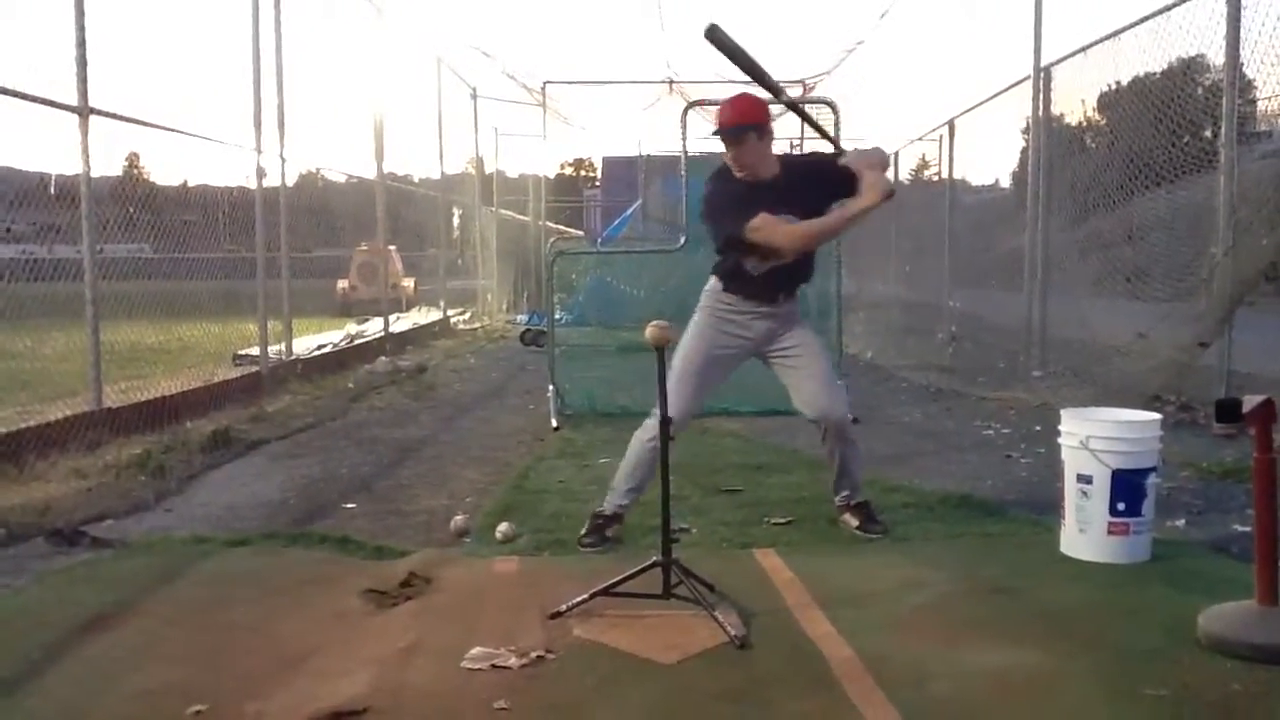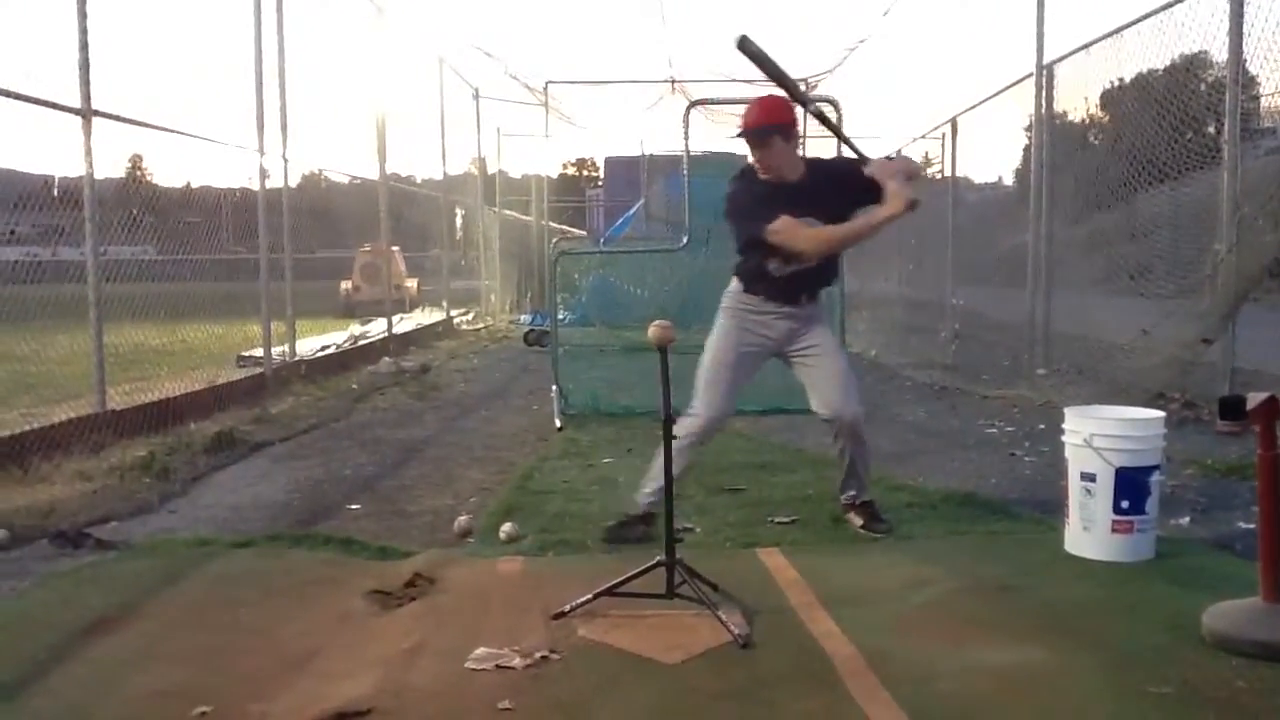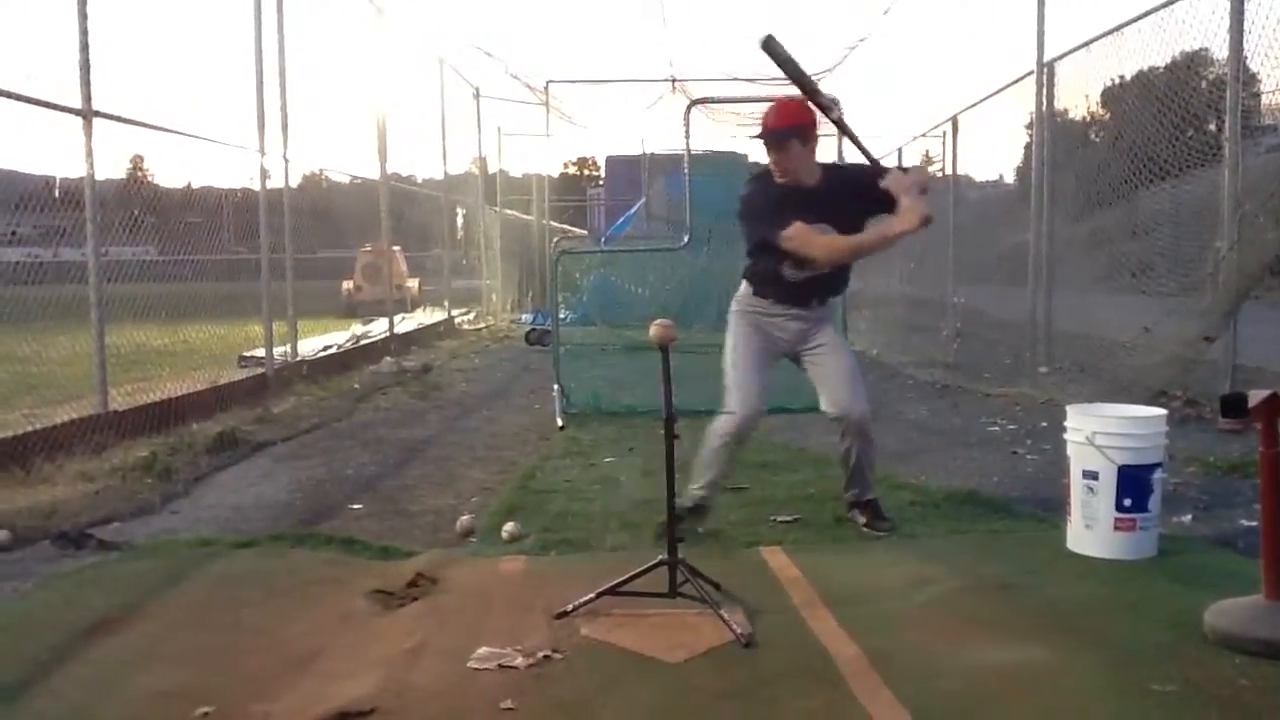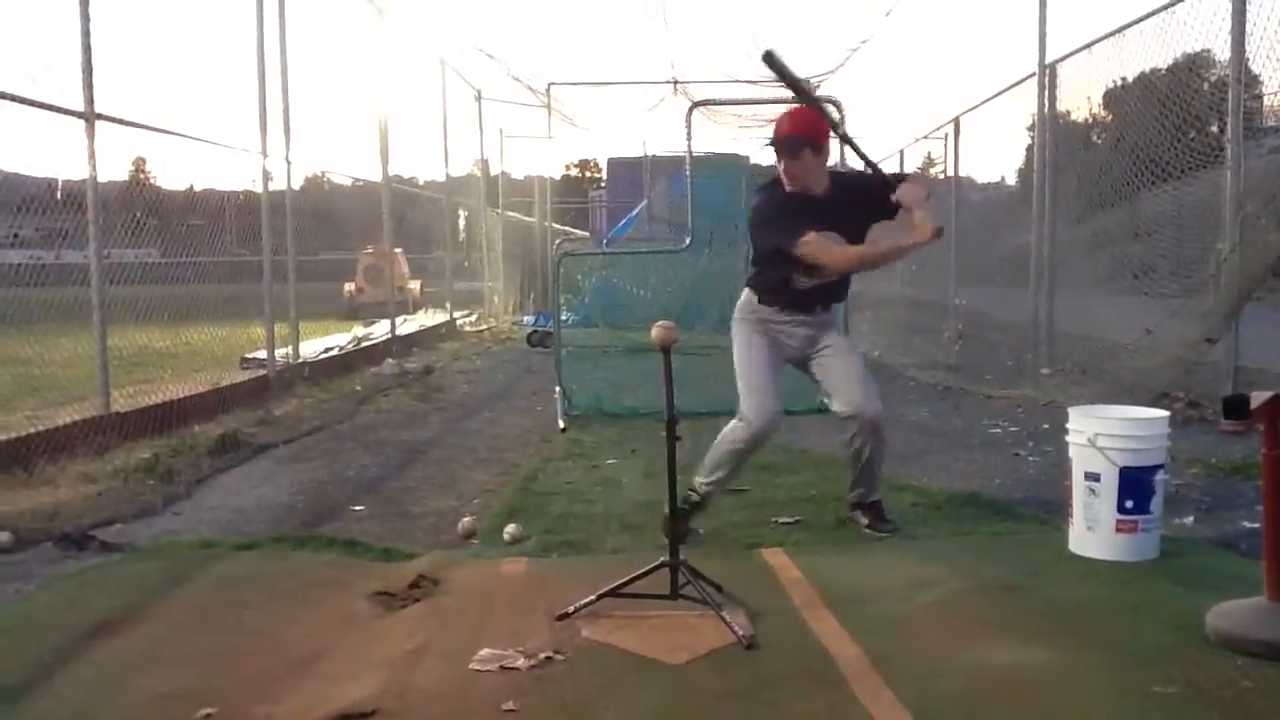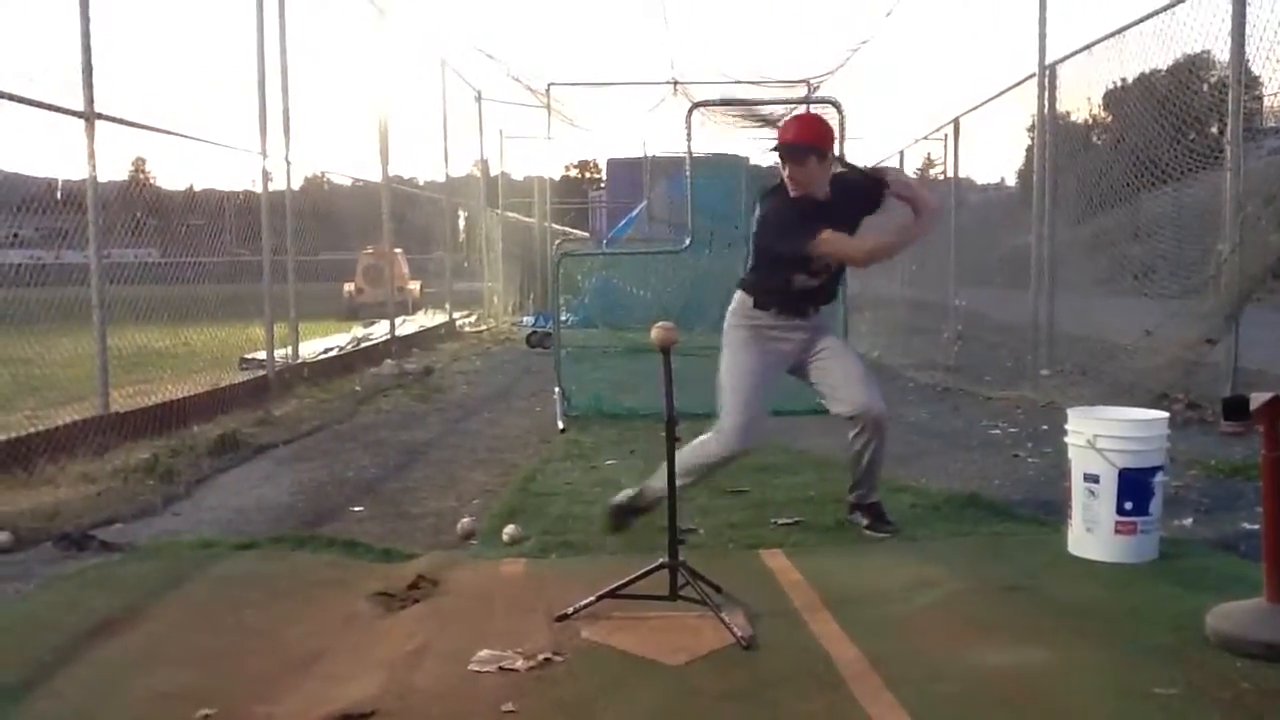
dt=0.1s
person 1, frame 1
left shoulder: (807, 172)
right shoulder: (721, 193)
left elbow: (877, 160)
right elbow: (789, 239)
left wrist: (866, 166)
right wrist: (861, 204)
left hip: (783, 314)
right hip: (725, 310)
left knee: (832, 411)
right knee: (672, 415)
left ankle: (850, 500)
right ankle: (611, 511)
person 1, frame 2
left shoulder: (832, 174)
right shoulder: (744, 194)
left elbow: (904, 169)
right elbow: (809, 245)
left wrist: (889, 173)
right wrist: (885, 212)
left hip: (805, 314)
right hip: (745, 311)
left knee: (846, 413)
right knee: (706, 415)
left ankle: (856, 498)
right ankle: (646, 508)
person 1, frame 3
left shoulder: (847, 181)
right shoulder: (760, 197)
left elbow: (916, 182)
right elbow: (824, 251)
left wrist: (904, 185)
right wrist: (900, 226)
left hip: (815, 317)
right hip: (757, 311)
left knee: (852, 411)
right knee: (743, 411)
left ankle: (860, 497)
right ankle: (695, 500)
person 1, frame 4
left shoulder: (858, 190)
right shoulder: (771, 207)
left elbow: (918, 191)
right elbow: (839, 261)
left wrist: (914, 201)
right wrist: (914, 239)
left hip: (820, 323)
right hip: (764, 319)
left knee: (862, 411)
right knee: (760, 418)
left ankle: (863, 498)
right ankle: (698, 492)
person 1, frame 5
left shoulder: (849, 187)
right shoulder: (779, 210)
left elbow: (891, 181)
right elbow: (858, 253)
left wrist: (916, 197)
right wrist: (920, 224)
left hip: (810, 327)
right hip: (755, 325)
left knee: (869, 410)
right knee: (735, 437)
left ankle: (863, 500)
right ankle: (649, 493)
